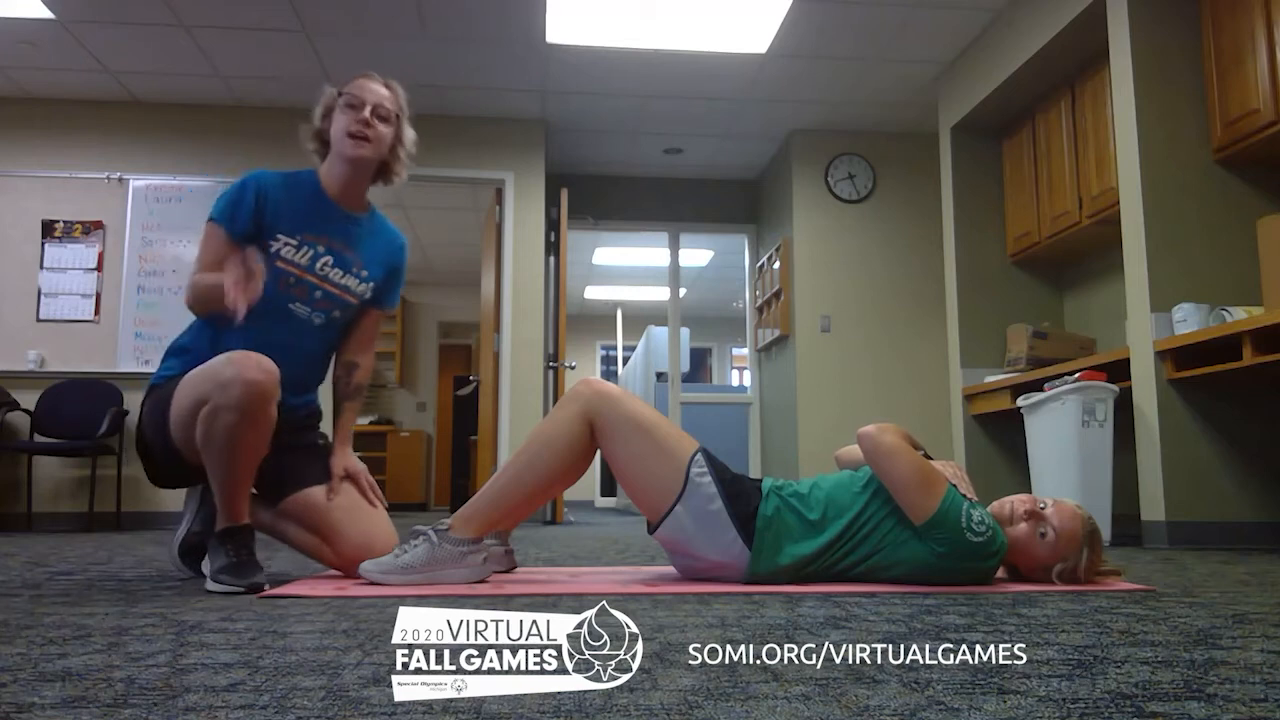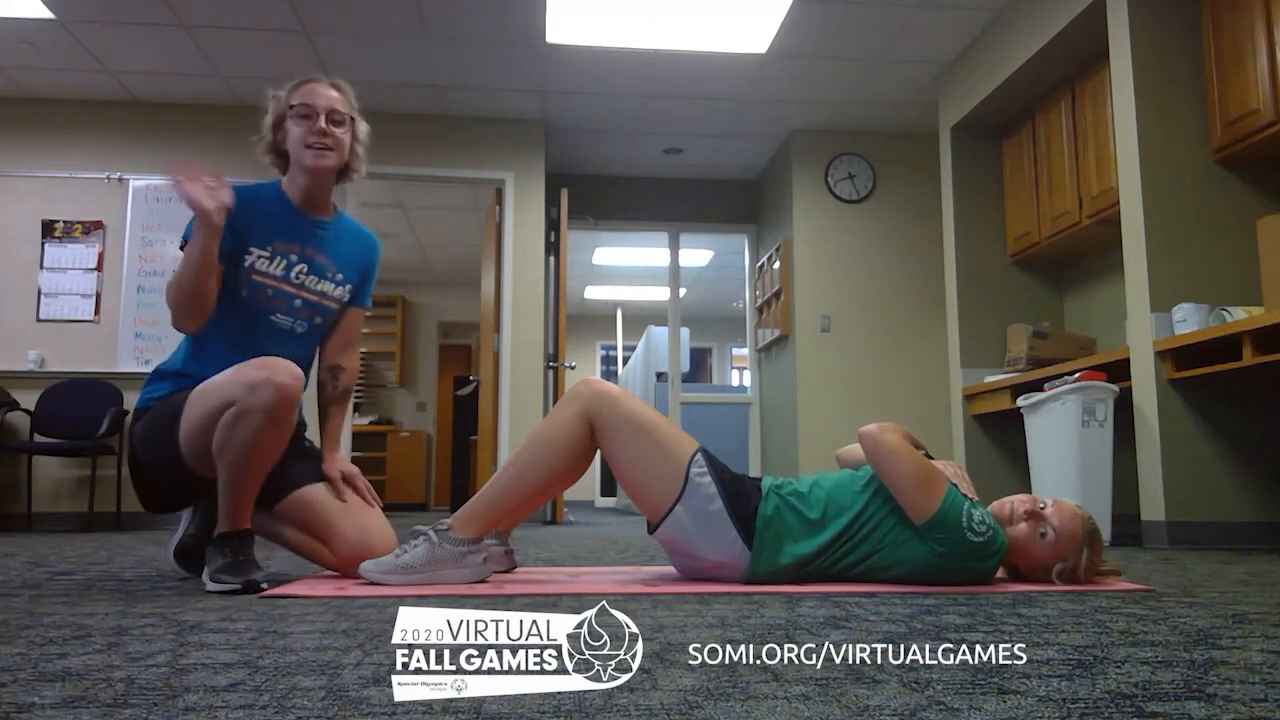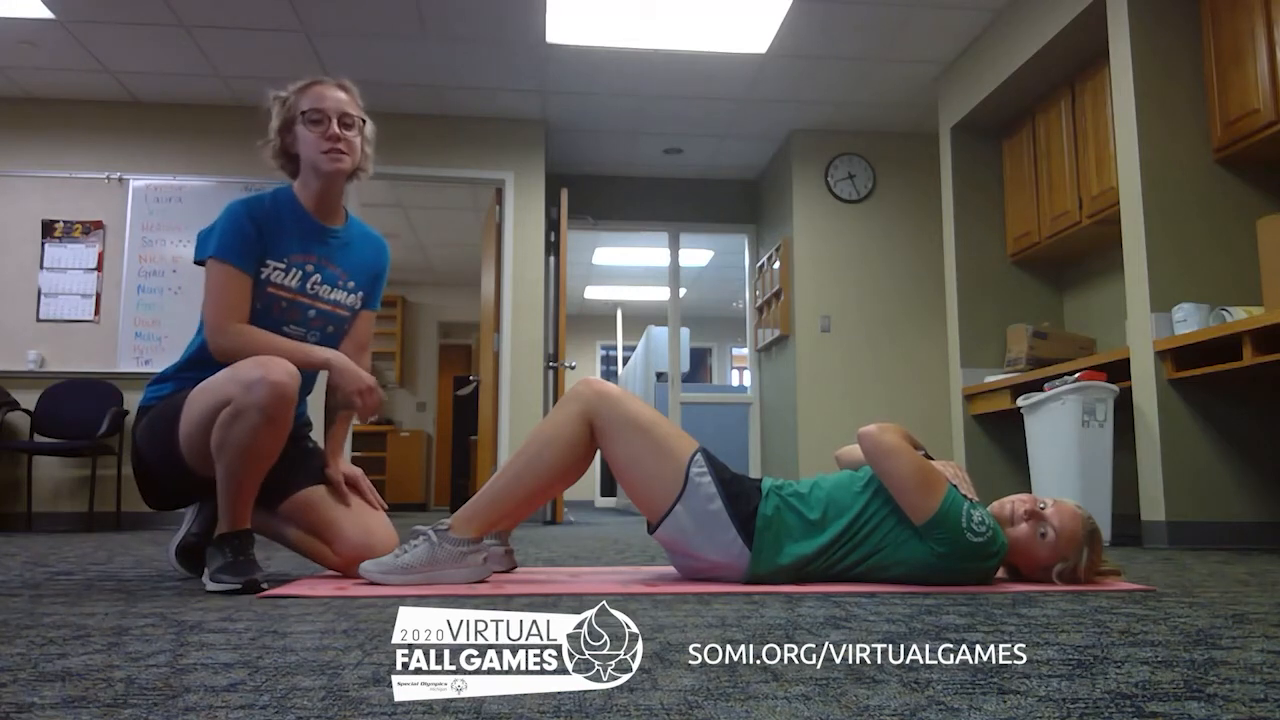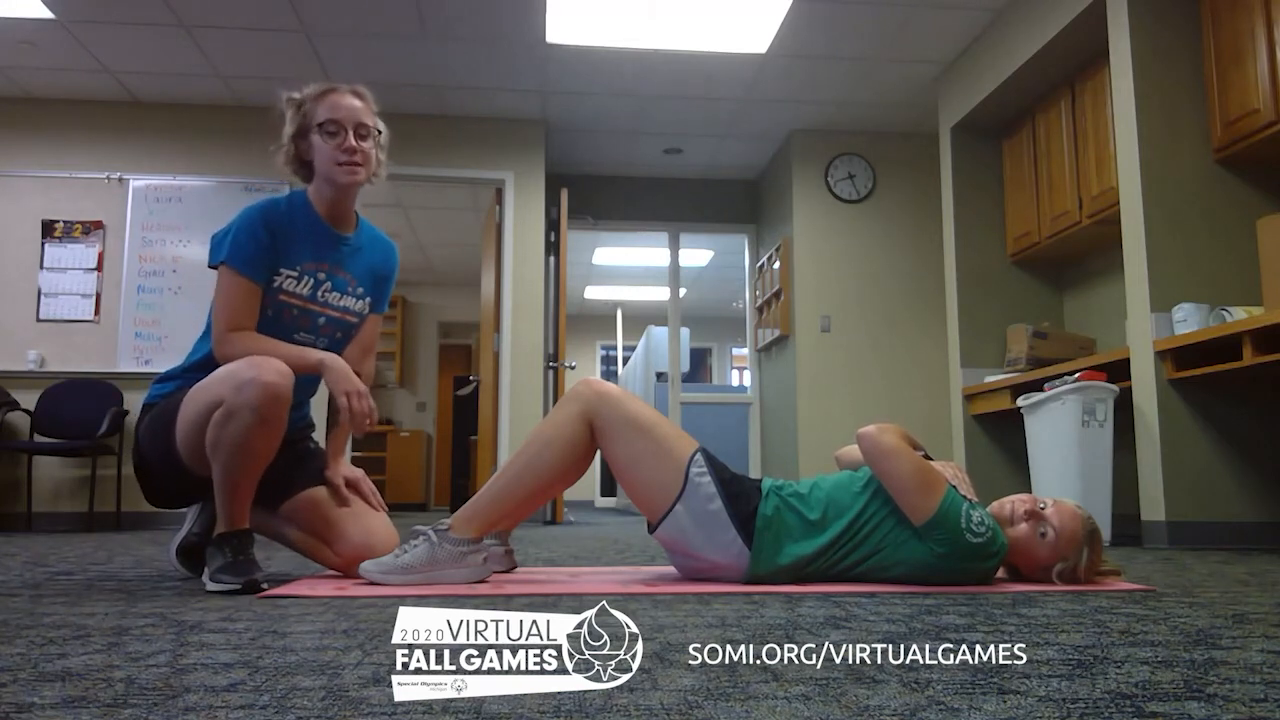
dt=0.7s
person 1, frame 1
left shoulder: (970, 537)
right shoulder: (970, 532)
left elbow: (874, 438)
right elbow: (853, 459)
left wrist: (929, 467)
right wrist: (933, 467)
left hip: (740, 530)
right hip: (747, 527)
left knee: (594, 395)
right knee: (600, 409)
left ankle: (457, 541)
right ankle: (477, 540)
person 1, frame 2
left shoulder: (970, 538)
right shoulder: (971, 533)
left elbow: (875, 437)
right elbow: (852, 459)
left wrist: (929, 464)
right wrist: (932, 466)
left hip: (739, 530)
right hip: (744, 528)
left knee: (593, 396)
right knee: (601, 408)
left ankle: (455, 542)
right ankle: (476, 541)
person 1, frame 3
left shoulder: (970, 537)
right shoulder: (969, 530)
left elbow: (875, 437)
right elbow: (853, 460)
left wrist: (922, 461)
right wrist: (931, 464)
left hip: (740, 530)
right hip: (746, 528)
left knee: (593, 396)
right knee: (599, 410)
left ankle: (455, 541)
right ankle: (472, 540)
person 1, frame 4
left shoulder: (969, 538)
right shoulder: (968, 530)
left elbow: (874, 438)
right elbow: (852, 460)
left wrist: (924, 464)
right wrist: (932, 467)
left hip: (738, 530)
right hip: (744, 527)
left knee: (593, 396)
right knee: (601, 409)
left ankle: (454, 542)
right ankle: (472, 542)
person 2, frame 1
left shoulder: (389, 246)
right shoulder: (262, 192)
left elbow: (357, 353)
right elbow: (198, 292)
left wrist: (342, 445)
right wrist: (230, 286)
left hip: (290, 418)
right hip: (195, 394)
left knee: (373, 554)
right knee: (252, 370)
left ankle: (234, 505)
right ankle: (228, 528)
person 2, frame 2
left shoulder: (360, 245)
right shoulder: (237, 206)
left elbow: (341, 356)
right elbow: (187, 317)
left wrist: (330, 451)
right wrist: (210, 223)
left hip: (275, 434)
right hip: (178, 416)
left knee: (371, 551)
right knee: (275, 378)
left ankle: (221, 511)
right ankle: (227, 536)
person 2, frame 3
left shoulder: (371, 249)
right shoulder: (248, 218)
left elbow: (354, 362)
right elbow: (223, 335)
left wrist: (335, 455)
right wrist: (327, 357)
left hip: (280, 436)
right hip: (181, 419)
left knee: (372, 549)
right knee: (273, 377)
left ankle: (219, 510)
right ankle: (227, 534)
person 2, frame 4
left shoulder: (380, 253)
right shoulder: (263, 222)
left elbow: (357, 368)
right elbow: (228, 342)
left wrist: (337, 456)
right wrist: (325, 361)
left hip: (280, 436)
right hip: (185, 419)
left knee: (373, 549)
right knee: (265, 378)
left ankle: (231, 511)
right ankle: (226, 534)
